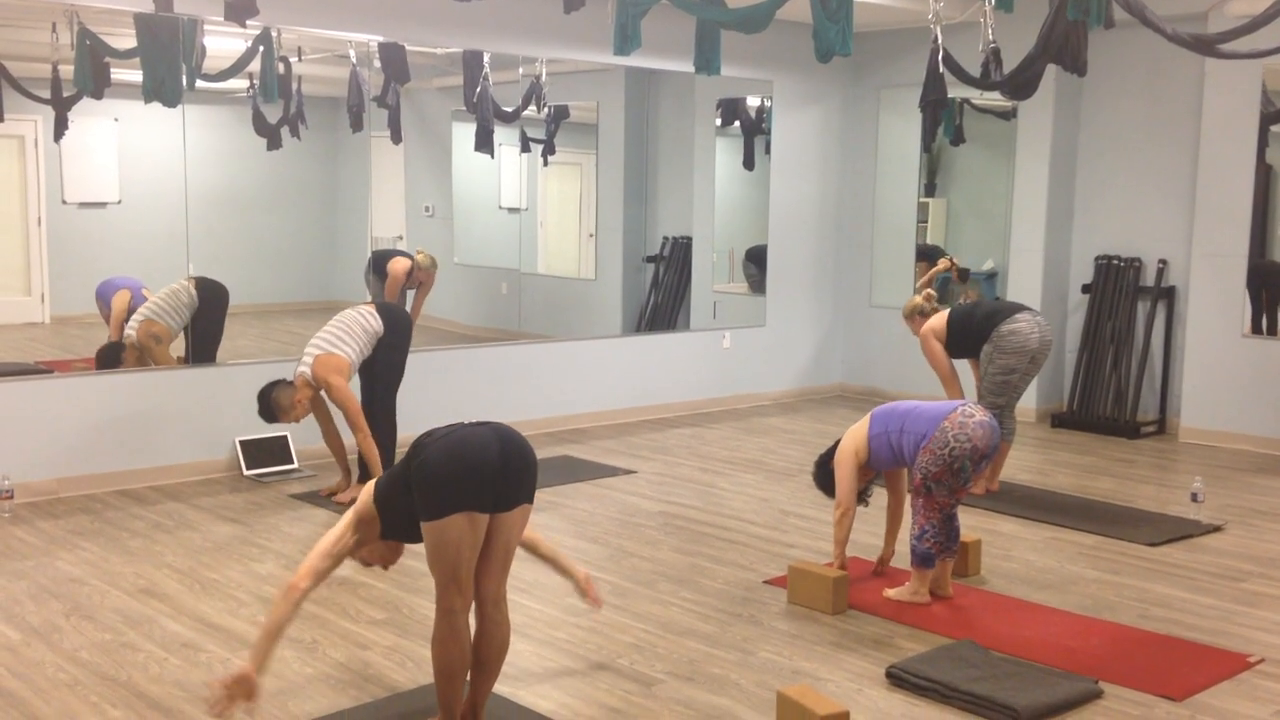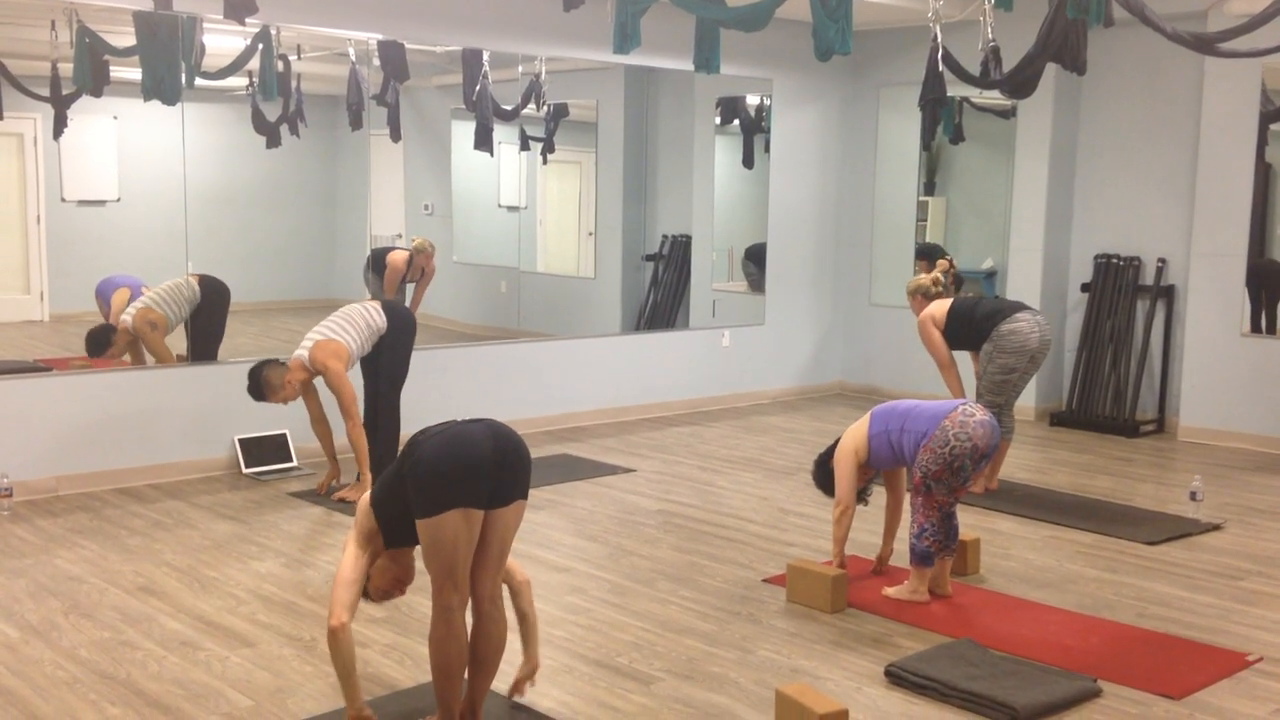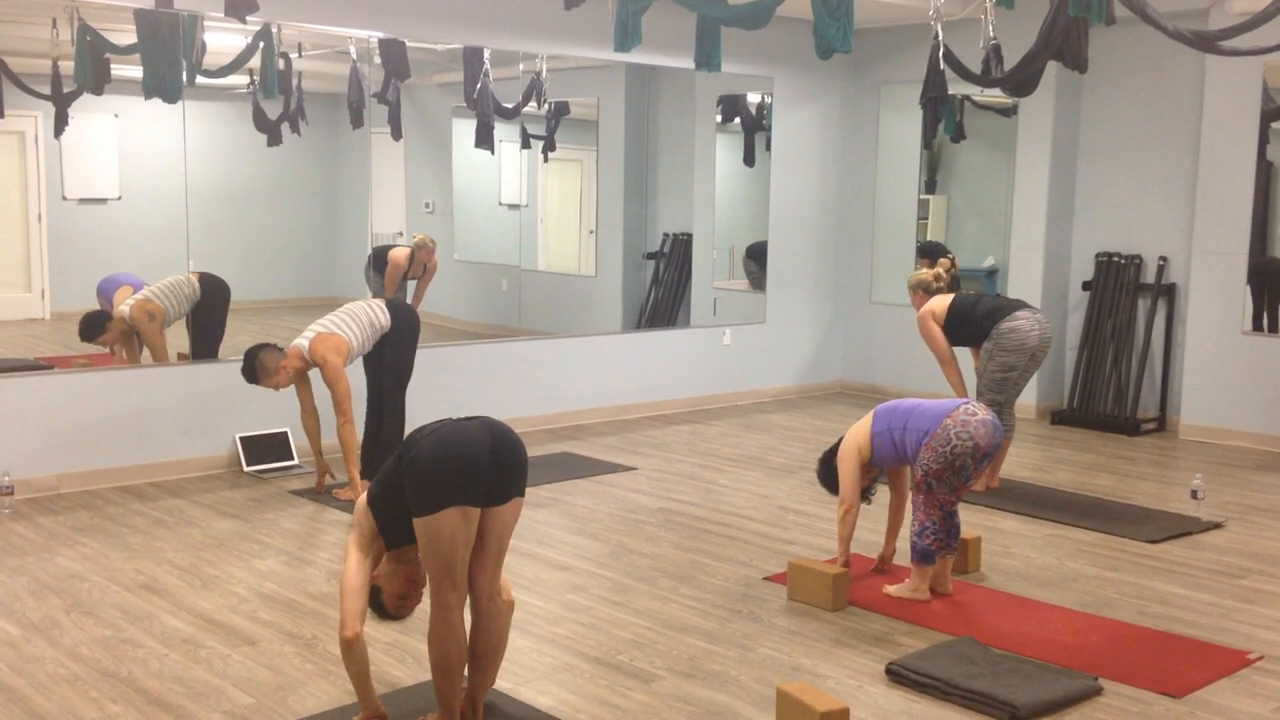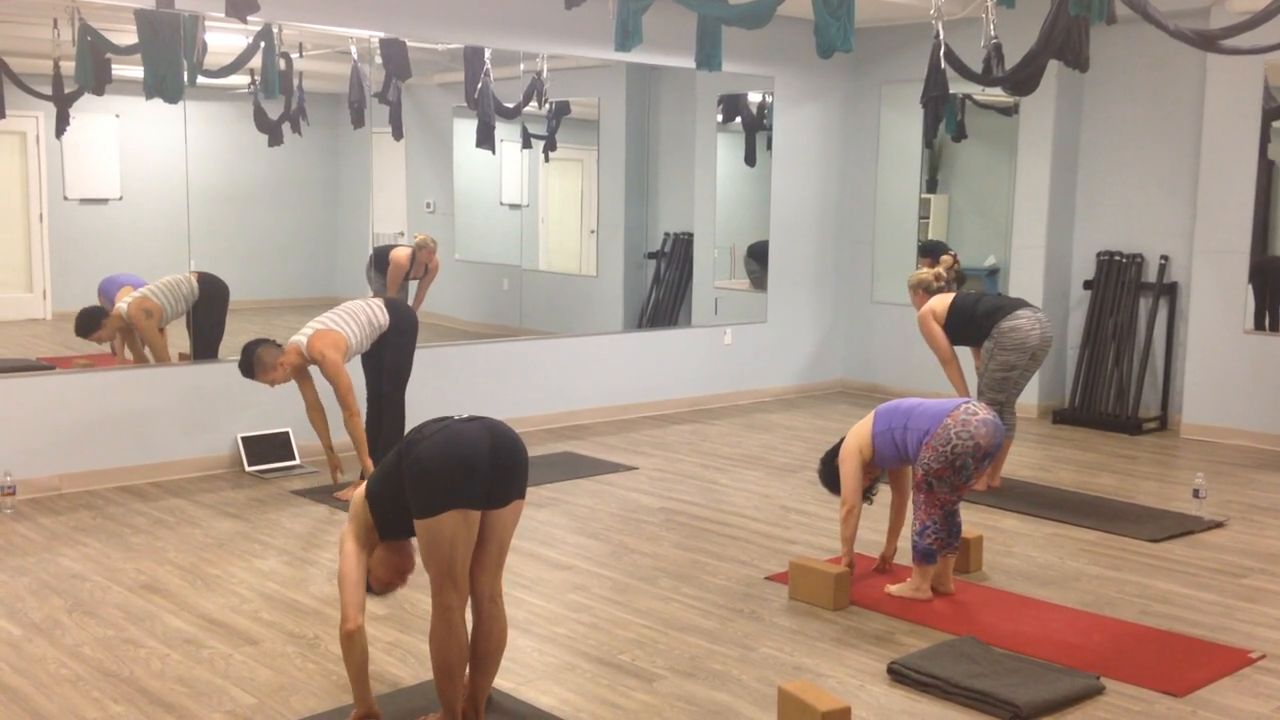
dt=0.4s
person 1, frame 1
left shoulder: (363, 521)
left elbow: (299, 586)
right elbow: (523, 536)
left wrist: (254, 667)
right wrist: (573, 572)
left hip: (451, 462)
right hip: (514, 447)
left knee: (453, 607)
right knee: (492, 599)
person 1, frame 2
left shoulder: (366, 538)
left elbow: (338, 623)
right elbow: (519, 581)
right wrist: (531, 655)
left hip: (446, 461)
right hip: (508, 445)
left knee: (449, 605)
right knee: (488, 596)
person 1, frame 3
left shoulder: (366, 540)
left elbow: (351, 632)
right elbow: (504, 599)
right wrist: (485, 680)
left hip: (443, 460)
right hip: (505, 445)
left knee: (447, 606)
right knee: (487, 595)
person 1, frame 4
left shoulder: (360, 528)
left elbow: (352, 623)
right elbow: (487, 592)
right wrist: (476, 675)
left hip: (444, 460)
right hip: (505, 444)
left knee: (448, 606)
right knee: (488, 595)
person 2, frame 1
left shoulder: (928, 331)
right shoulder: (958, 320)
left elbow: (950, 380)
right elbow: (982, 375)
left hip: (1011, 335)
left knee: (988, 411)
right knee: (1004, 411)
left ankle: (976, 481)
right ankle: (992, 479)
person 2, frame 2
left shoulder: (927, 317)
right shoulder: (958, 309)
left elbow: (947, 367)
right elbow: (979, 360)
left hip: (1010, 334)
left knee: (985, 410)
right knee: (1003, 409)
left ankle: (975, 480)
right ankle: (991, 478)
person 2, frame 3
left shoulder: (926, 313)
right shoulder: (959, 304)
left elbow: (947, 362)
right elbow: (978, 352)
left hip: (1011, 332)
right hip: (1040, 324)
left knee: (985, 408)
right knee: (1004, 407)
left ankle: (976, 478)
right ankle: (991, 476)
person 2, frame 4
left shoulder: (927, 313)
right shoulder: (959, 304)
left elbow: (949, 361)
right elbow: (980, 355)
left hip: (1012, 331)
left knee: (987, 408)
right knee: (1005, 406)
left ankle: (978, 478)
right ankle: (993, 476)
person 3, frame 1
left shoulder: (849, 447)
right shoulder: (883, 446)
left elbow: (845, 508)
right elbow: (896, 498)
left wrist: (839, 556)
right wrist: (888, 548)
left hip: (953, 434)
left knee: (925, 510)
right knee: (945, 507)
left ankle: (918, 590)
right ankle: (941, 583)
person 3, frame 2
left shoulder: (848, 446)
right shoulder: (883, 446)
left elbow: (844, 507)
right elbow: (895, 497)
left wrist: (837, 555)
right wrist: (886, 547)
left hip: (953, 433)
left knee: (925, 507)
right knee: (943, 506)
left ankle: (917, 589)
right ankle: (940, 581)
person 3, frame 3
left shoulder: (851, 445)
right shoulder: (887, 443)
left elbow: (848, 505)
right elbow: (899, 497)
left wrist: (843, 553)
right wrist: (889, 546)
left hip: (956, 432)
left knee: (926, 505)
right knee: (945, 504)
left ankle: (918, 586)
right ankle: (941, 580)
person 3, frame 4
left shoulder: (853, 446)
right shoulder: (888, 444)
left elbow: (850, 505)
right elbow: (900, 497)
left wrist: (846, 553)
right wrist: (890, 546)
left hip: (956, 431)
left knee: (926, 504)
right knee: (946, 503)
left ankle: (919, 586)
right ankle: (942, 579)
person 4, frame 1
left shoulder: (329, 379)
right shoulder: (302, 383)
left elbow: (362, 433)
right elbow: (328, 430)
right wrist: (346, 476)
left hip: (392, 324)
right hip: (366, 320)
left knee: (381, 406)
right knee: (370, 405)
right ankle: (366, 480)
person 4, frame 2
left shoulder: (327, 364)
right shoulder: (297, 367)
left elbow: (353, 422)
right elbow: (318, 419)
left wrist: (366, 476)
right wrist: (333, 464)
left hip: (395, 323)
right hip: (372, 323)
left knee: (386, 404)
right knee: (373, 404)
right ankle: (369, 478)
person 4, frame 3
left shoulder: (325, 357)
right shoulder: (294, 357)
left elbow: (345, 419)
right elbow: (308, 412)
left wrist: (353, 474)
right wrist: (319, 459)
left hip: (399, 322)
right hip: (376, 323)
left knee: (390, 403)
right knee: (375, 403)
right ankle: (370, 476)
person 4, frame 4
left shoulder: (323, 354)
right shoulder: (293, 353)
left elbow: (351, 412)
right elbow: (313, 407)
left wrist: (365, 461)
right wrist: (330, 453)
left hip: (397, 322)
right hip: (376, 327)
left knee: (390, 402)
right knee: (375, 403)
right ankle: (370, 478)
